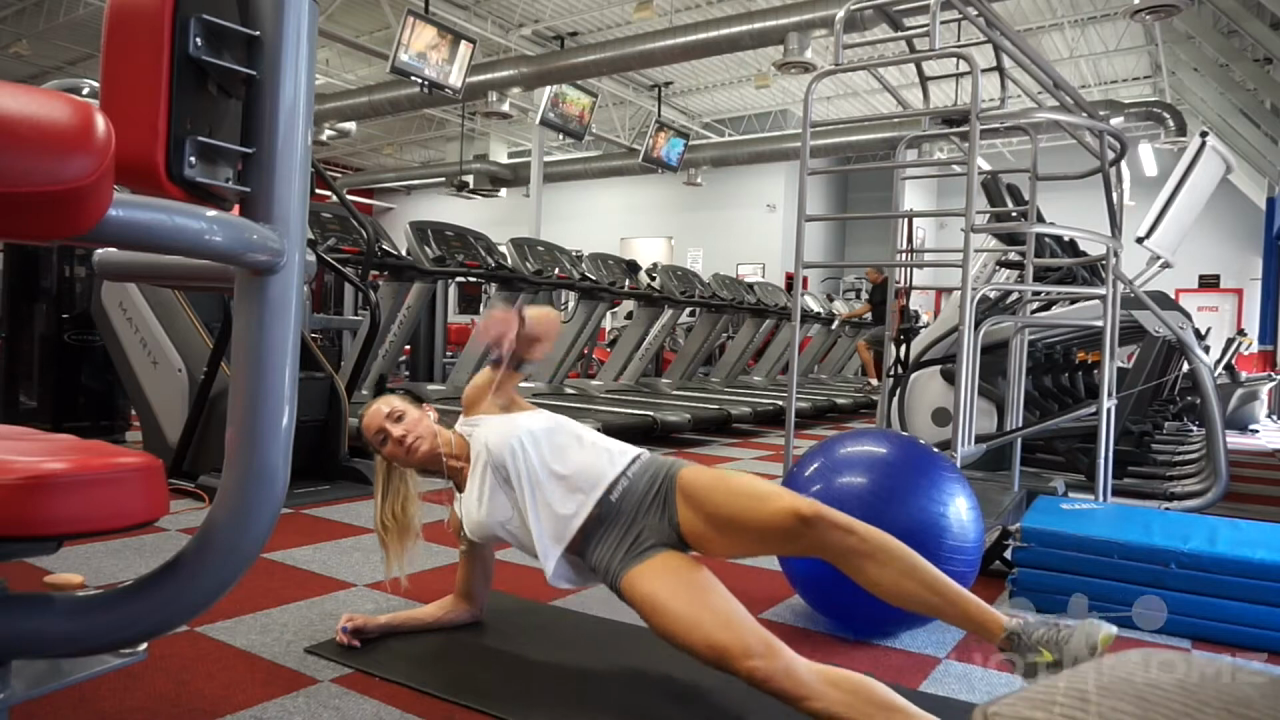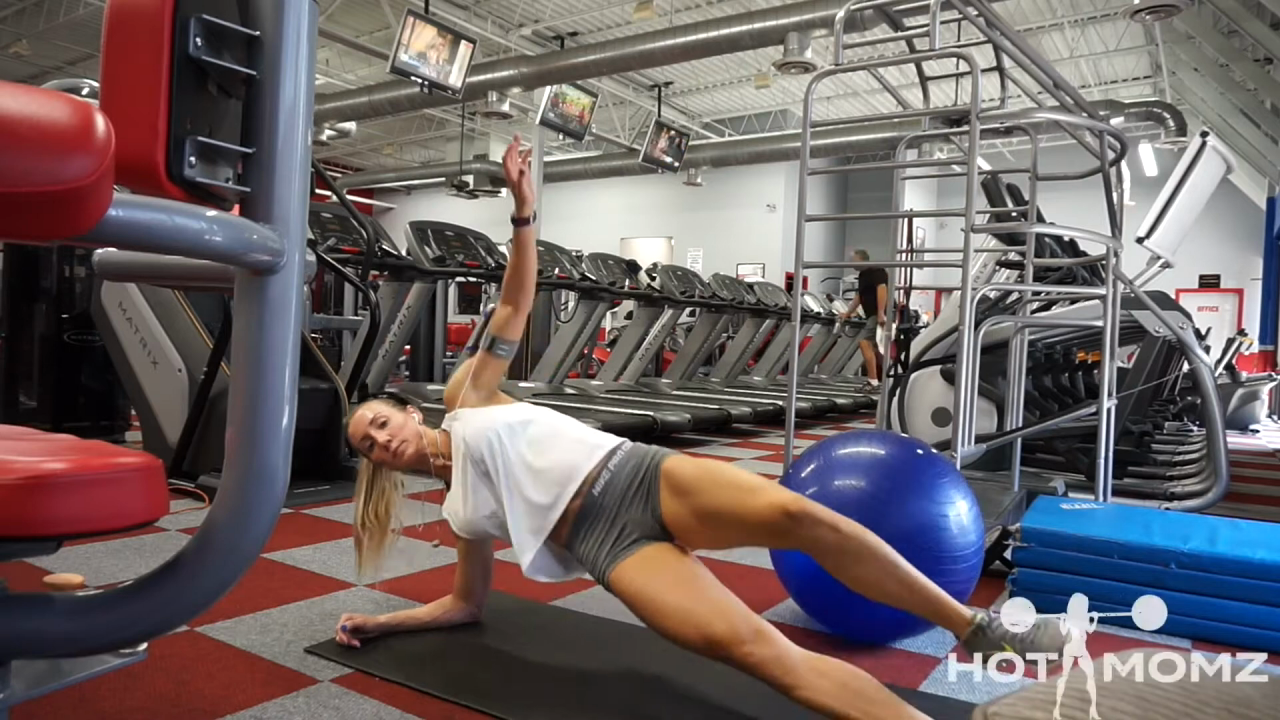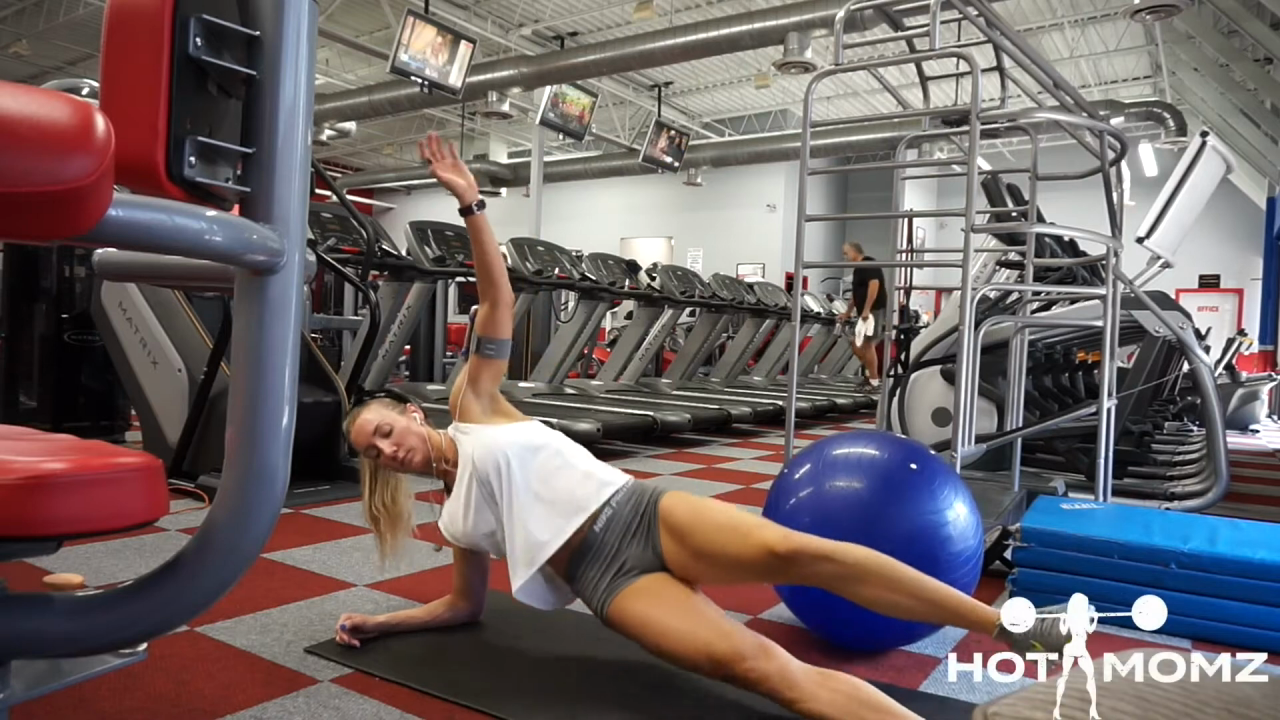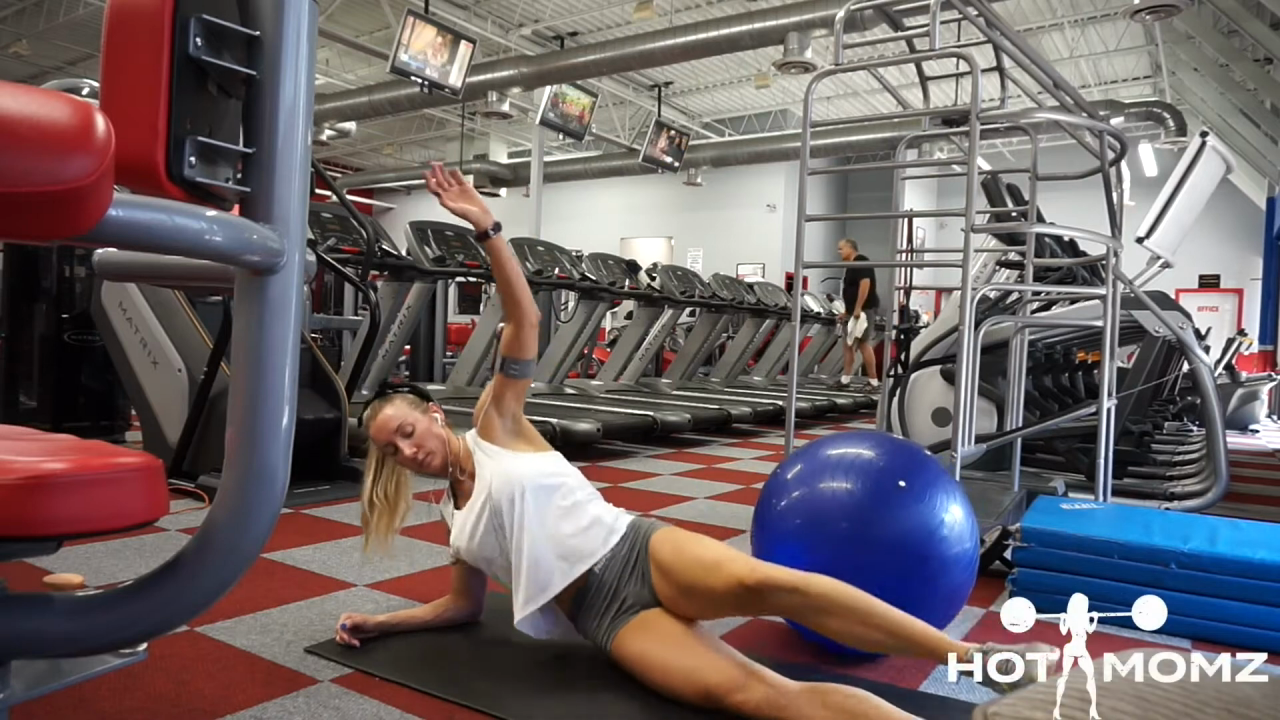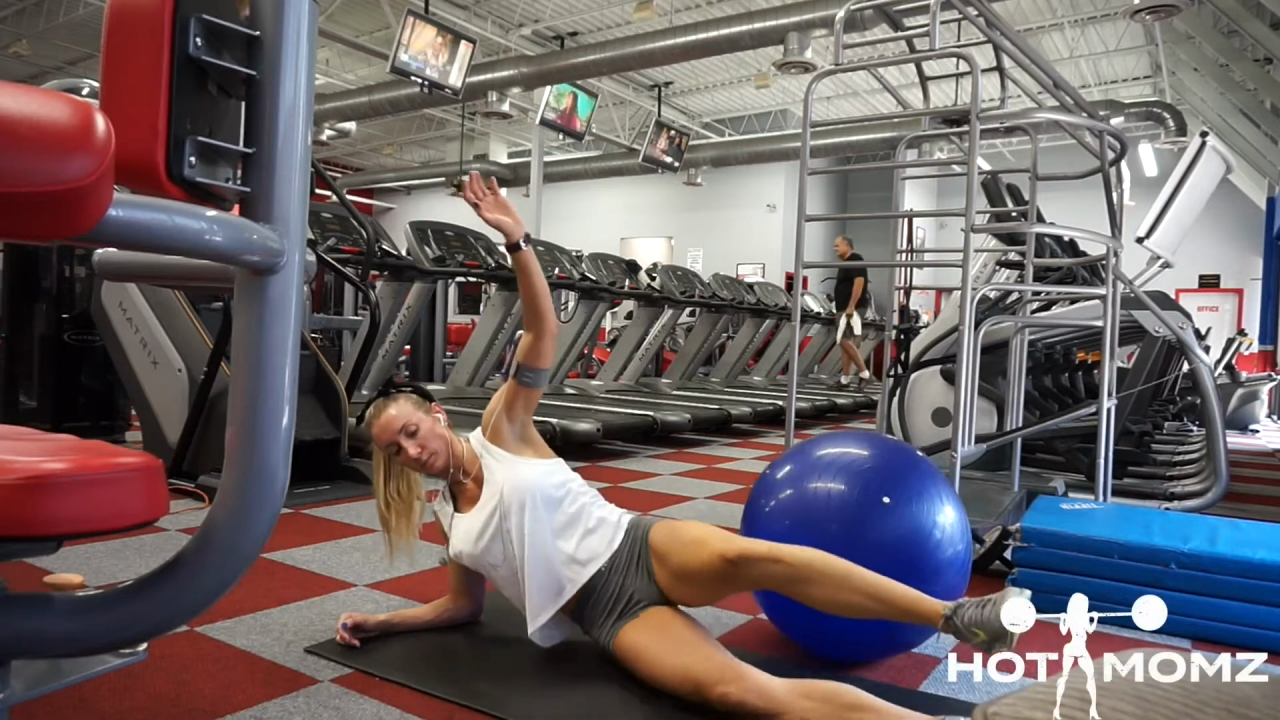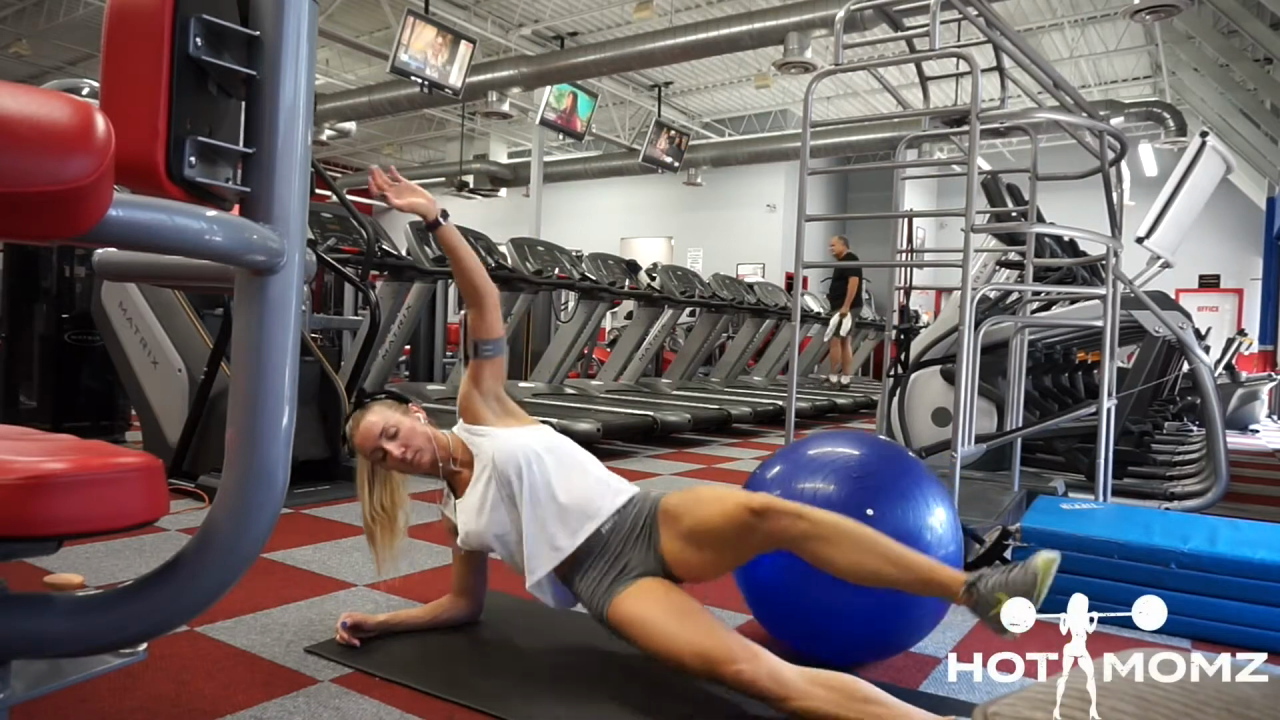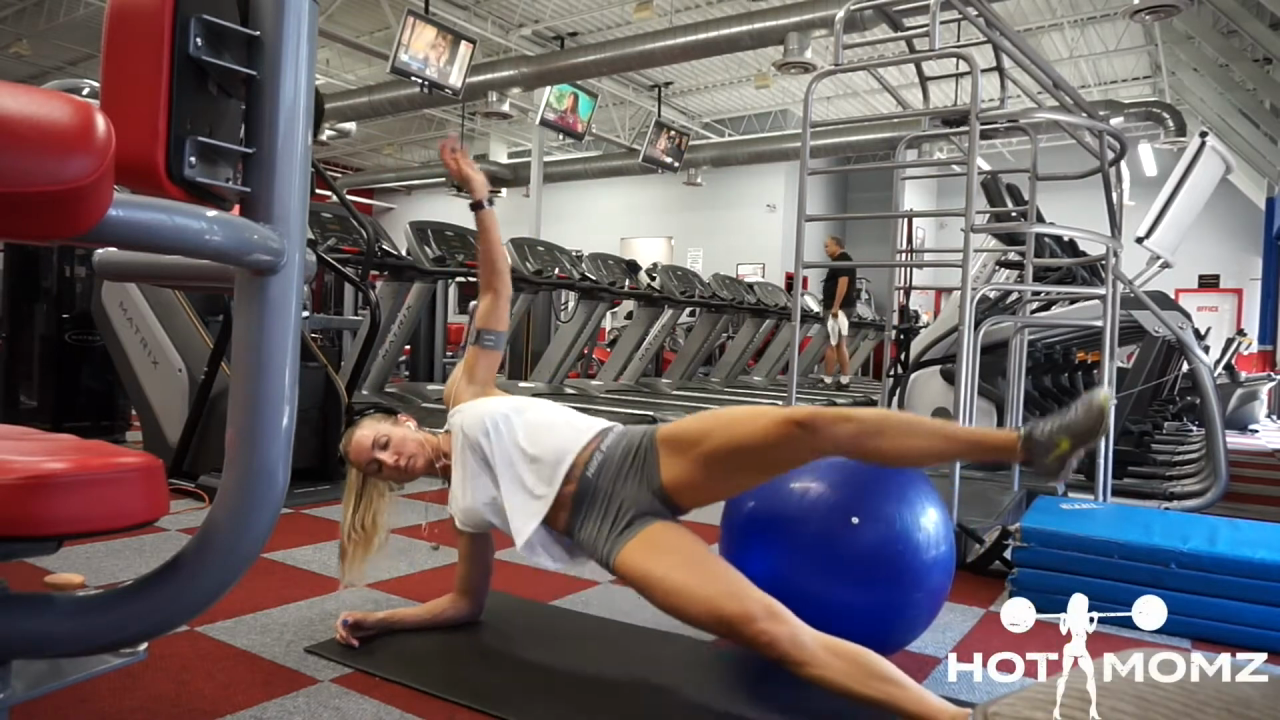
dt=0.3s
person 1, frame 1
left shoulder: (482, 400)
right shoulder: (465, 511)
left elbow: (550, 325)
right elbow: (465, 605)
left wrist: (514, 327)
right wrist: (379, 623)
left hip: (655, 485)
right hip: (626, 551)
left knee: (817, 521)
left ankle: (1013, 634)
person 1, frame 2
left shoulder: (465, 395)
right shoulder: (457, 506)
left elbow: (520, 297)
right elbow: (467, 604)
left wrist: (524, 210)
right wrist: (380, 624)
left hip: (637, 477)
right hip: (604, 542)
left knee: (800, 515)
right knee: (755, 648)
left ankle: (977, 631)
person 1, frame 3
left shoulder: (469, 402)
right shoulder: (455, 513)
left elbow: (497, 297)
right elbow: (464, 604)
left wrist: (469, 202)
right wrist: (378, 623)
left hip: (637, 512)
right hip: (608, 576)
left knee: (799, 552)
left ankle: (1004, 627)
person 1, frame 4
left shoulder: (494, 423)
right shoulder: (456, 519)
left elbow: (523, 319)
right elbow: (463, 605)
left wrist: (488, 231)
right wrist: (380, 622)
left hip: (640, 551)
right hip: (609, 615)
left knee: (762, 583)
left ankle: (968, 658)
person 1, frame 5
left shoulder: (500, 428)
right shoulder: (453, 521)
left elbow: (544, 331)
right elbow: (462, 607)
left wrist: (515, 240)
right wrist: (377, 621)
left hip: (639, 548)
right hip: (611, 613)
left knee: (746, 556)
left ankle: (958, 615)
person 1, frame 6
left shoulder: (479, 405)
right shoulder: (459, 513)
left elbow: (485, 302)
right elbow: (463, 604)
left wrist: (432, 215)
right wrist: (378, 621)
left hip: (648, 519)
right hip: (611, 577)
left knee: (766, 513)
left ankle: (975, 590)
person 1, frame 7
left shoulder: (465, 392)
right shoulder: (464, 500)
left elbow: (497, 290)
right elbow: (467, 602)
left wrist: (476, 196)
right wrist: (378, 620)
left hip: (644, 459)
right hip: (613, 524)
left knee: (810, 424)
right knee: (768, 629)
left ankle: (1026, 444)
